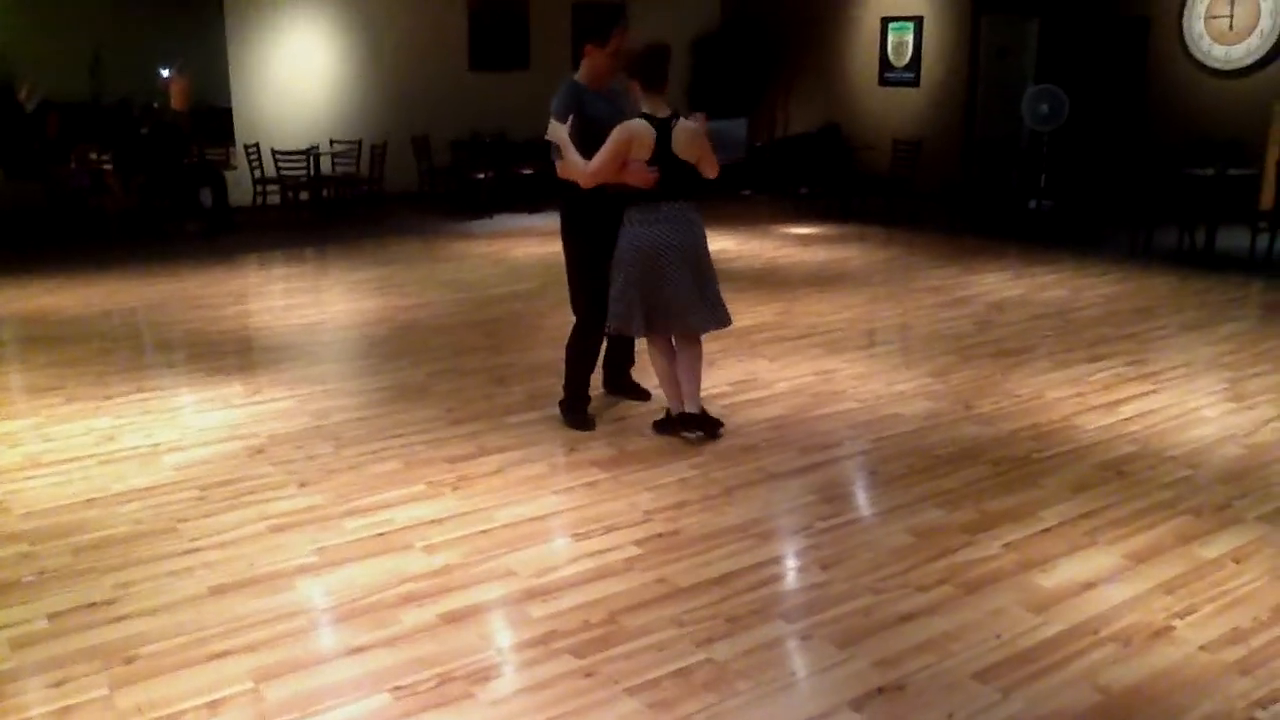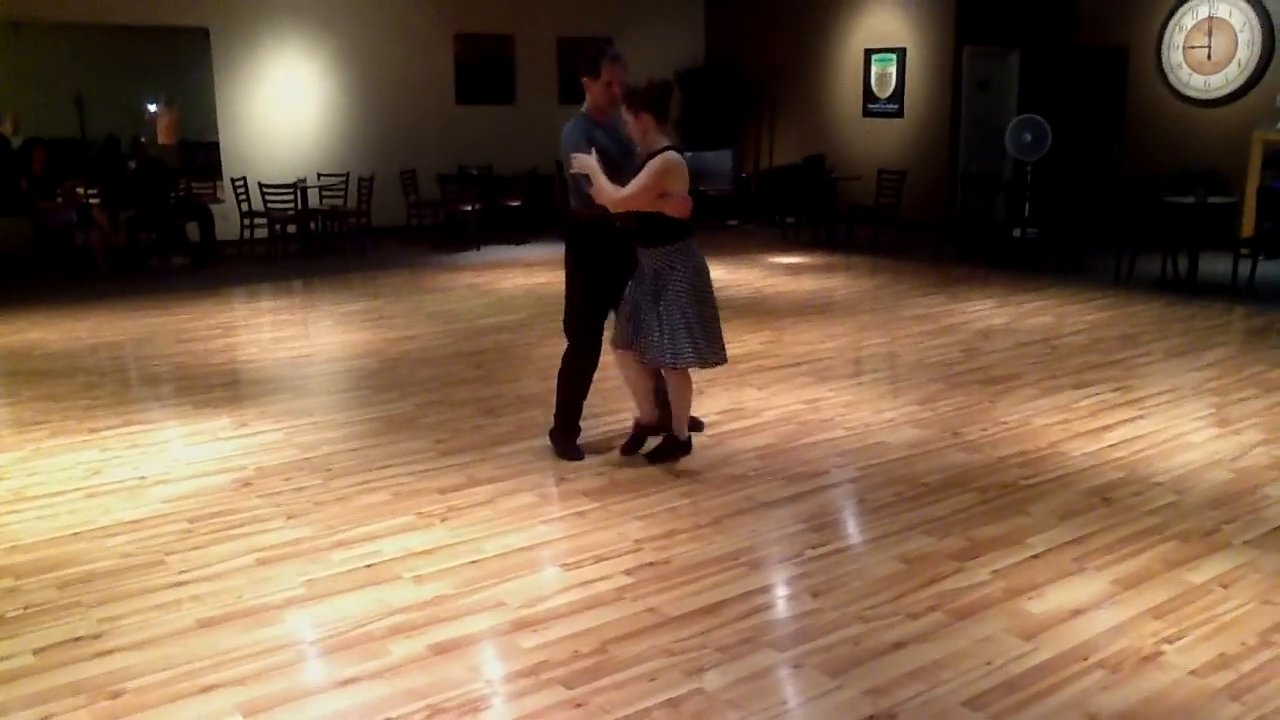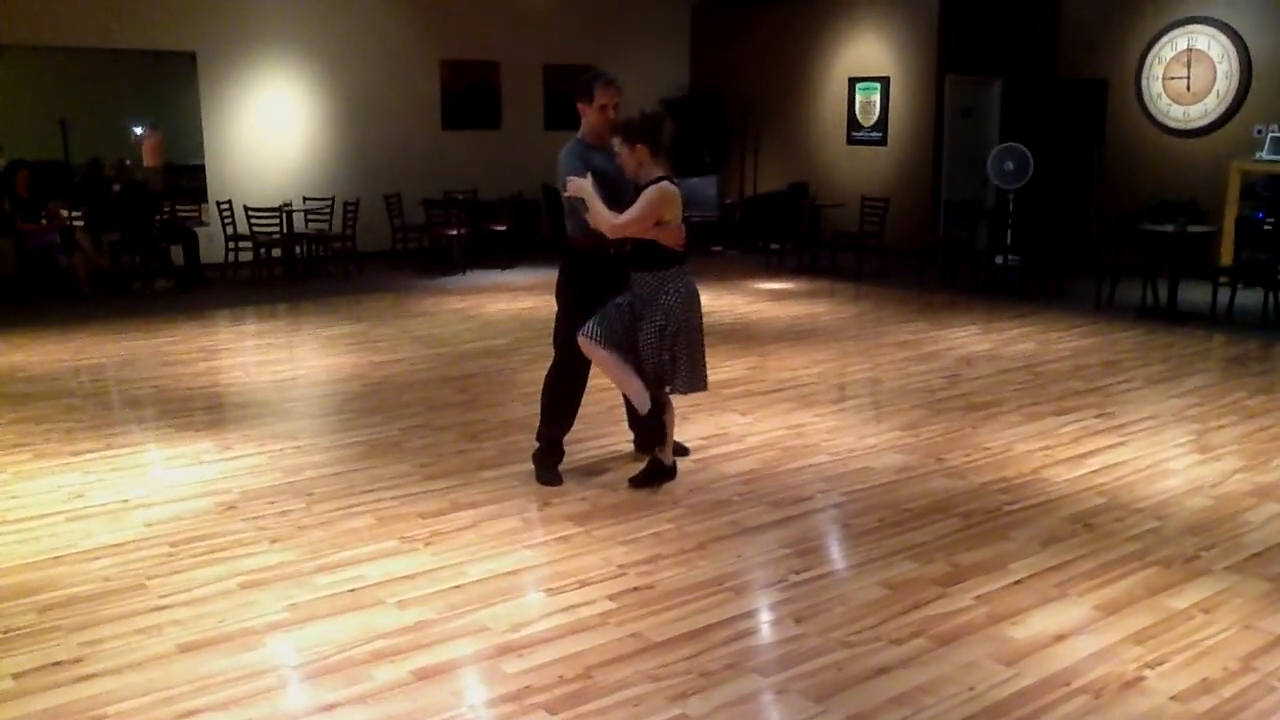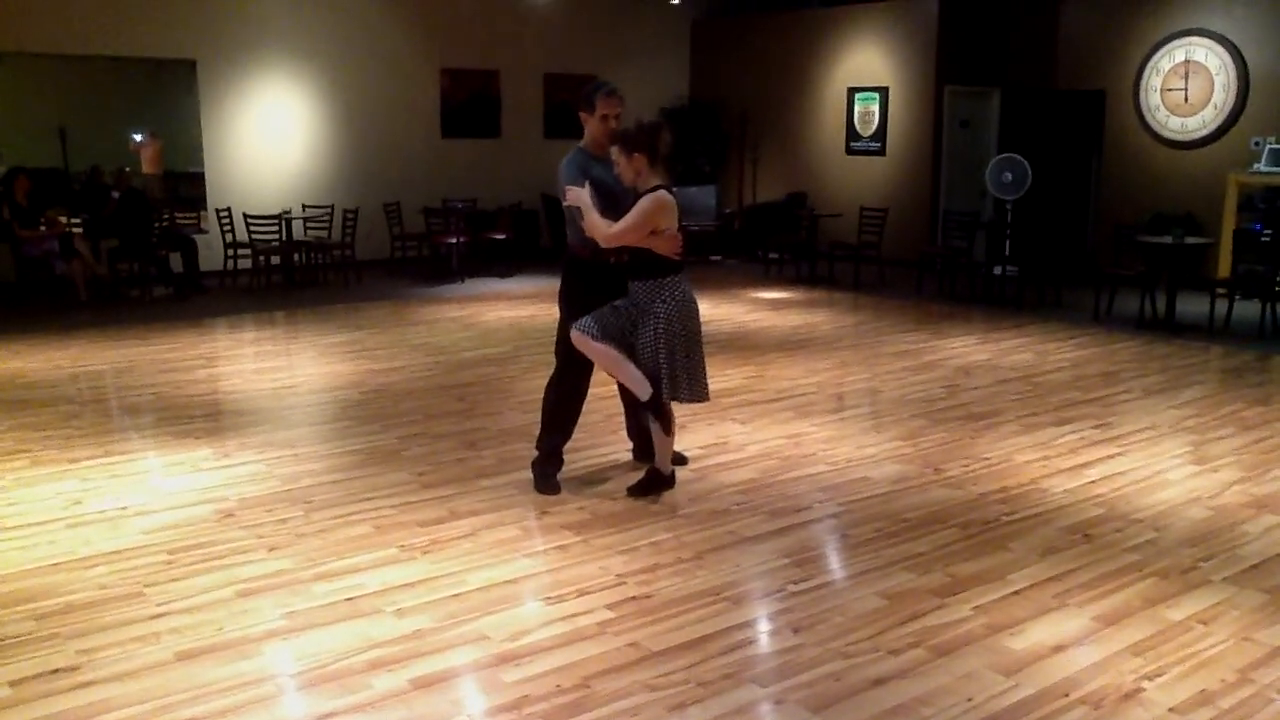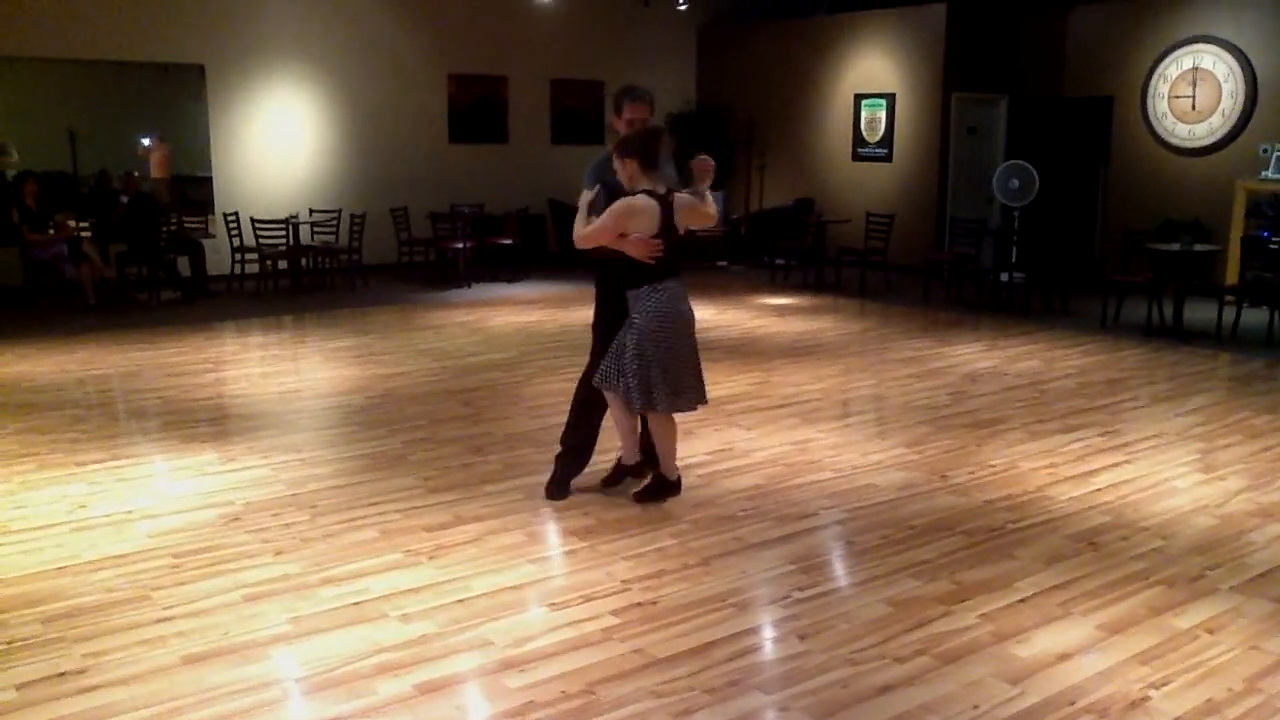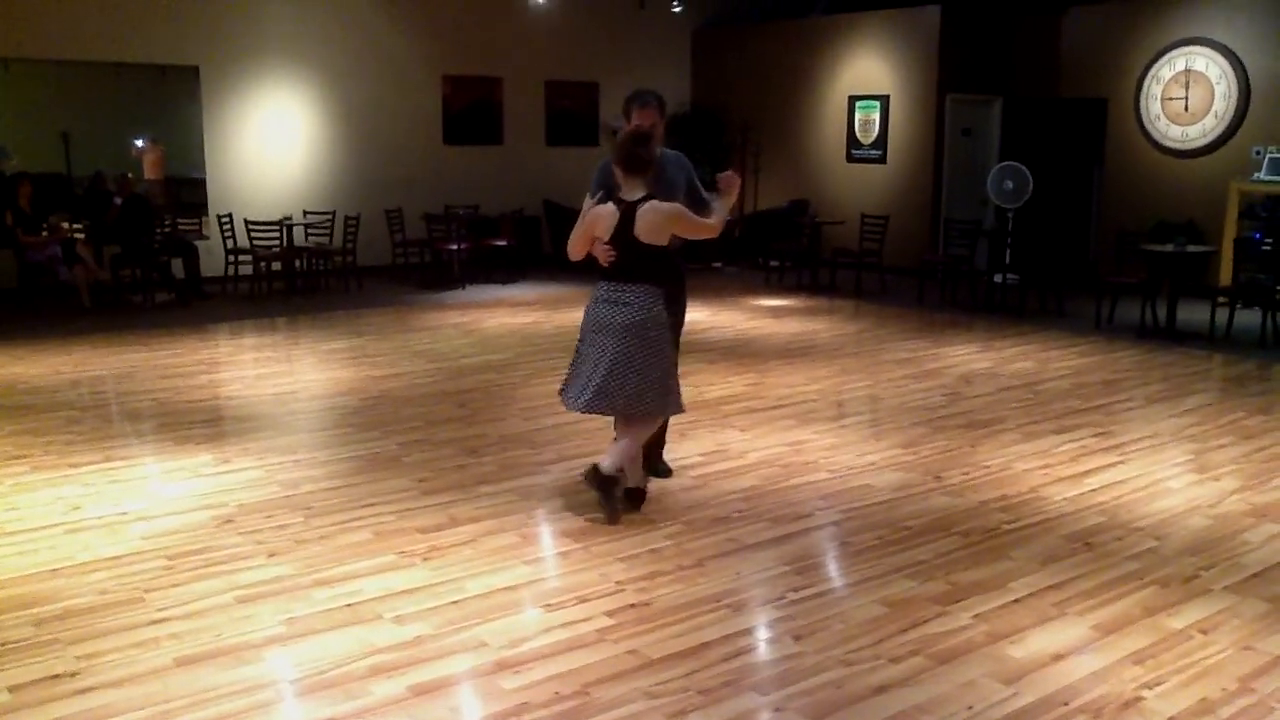
dt=0.7s
person 1, frame 1
left shoulder: (615, 94)
right shoulder: (570, 98)
right elbow: (567, 166)
right wrist: (624, 175)
left hip: (620, 207)
right hip: (586, 212)
right knee: (592, 309)
left ankle: (618, 375)
right ankle: (574, 400)
person 1, frame 2
left shoulder: (618, 125)
right shoulder: (576, 134)
right wrist: (662, 204)
left hip: (622, 238)
right hip: (589, 242)
right knee: (584, 339)
left ankle: (662, 411)
right ankle: (564, 430)
person 1, frame 3
left shoulder: (618, 151)
right shoulder: (573, 158)
right wrist: (656, 233)
left hip: (620, 264)
right hip: (585, 267)
right knee: (571, 362)
left ankle: (647, 435)
right ankle: (547, 452)
person 1, frame 4
right shoulder: (575, 166)
right wrist: (651, 242)
left hip: (623, 274)
right hip: (586, 277)
right knee: (572, 371)
left ankle: (647, 443)
right ankle: (546, 461)
person 1, frame 5
left shoulder: (662, 159)
right shoulder: (603, 169)
right wrist: (626, 245)
right hip: (619, 278)
right knee: (602, 370)
left ankle: (646, 453)
right ankle: (568, 464)
person 1, frame 6
left shoulder: (678, 164)
right shoulder: (610, 170)
left elbow: (704, 216)
right wrist: (597, 248)
left hip: (668, 275)
left ankle: (652, 451)
person 2, frame 1
left shoulder: (629, 131)
right shoulder: (690, 131)
left elbow: (587, 177)
right elbow: (711, 172)
left wrist: (562, 140)
left hip: (641, 233)
right hip: (683, 230)
left knee: (655, 330)
right knee: (688, 327)
left ankle: (676, 411)
right ankle: (693, 408)
person 2, frame 2
left shoulder: (667, 162)
right shoulder: (657, 160)
left elbow: (617, 201)
right elbow: (632, 203)
left wrist: (592, 168)
left hip: (675, 269)
right hip: (652, 267)
left knee: (672, 360)
right knee: (628, 347)
left ankle: (679, 437)
right ankle: (649, 418)
person 2, frame 3
left shoulder: (662, 192)
right shoulder: (649, 189)
left elbow: (614, 228)
right elbow: (623, 228)
left wrist: (587, 192)
left hip: (667, 294)
right hip: (645, 291)
left knee: (656, 387)
right knee: (590, 339)
left ankle: (664, 462)
right ankle: (648, 405)
person 2, frame 4
left shoulder: (657, 201)
right shoulder: (652, 197)
left elbow: (607, 237)
left wrist: (584, 202)
left hip: (664, 303)
right hip: (644, 300)
left knee: (659, 392)
right knee: (582, 333)
left ankle: (662, 472)
right ankle: (648, 393)
person 2, frame 5
left shoulder: (630, 206)
right shoulder: (680, 202)
left elbow: (582, 240)
right elbow: (711, 217)
left wrist: (585, 204)
right wrist: (704, 187)
left hip: (650, 309)
right hip: (667, 303)
left knee: (652, 401)
right knee: (616, 384)
left ankle: (669, 478)
right ankle: (632, 457)
person 2, frame 6
left shoulder: (600, 213)
right shoulder: (666, 213)
left elbow: (574, 252)
right elbow: (711, 229)
right wrist: (727, 197)
left hip: (604, 309)
right hip: (644, 313)
left knee: (627, 406)
right knee: (650, 406)
left ankle: (634, 484)
right ankle: (608, 469)
